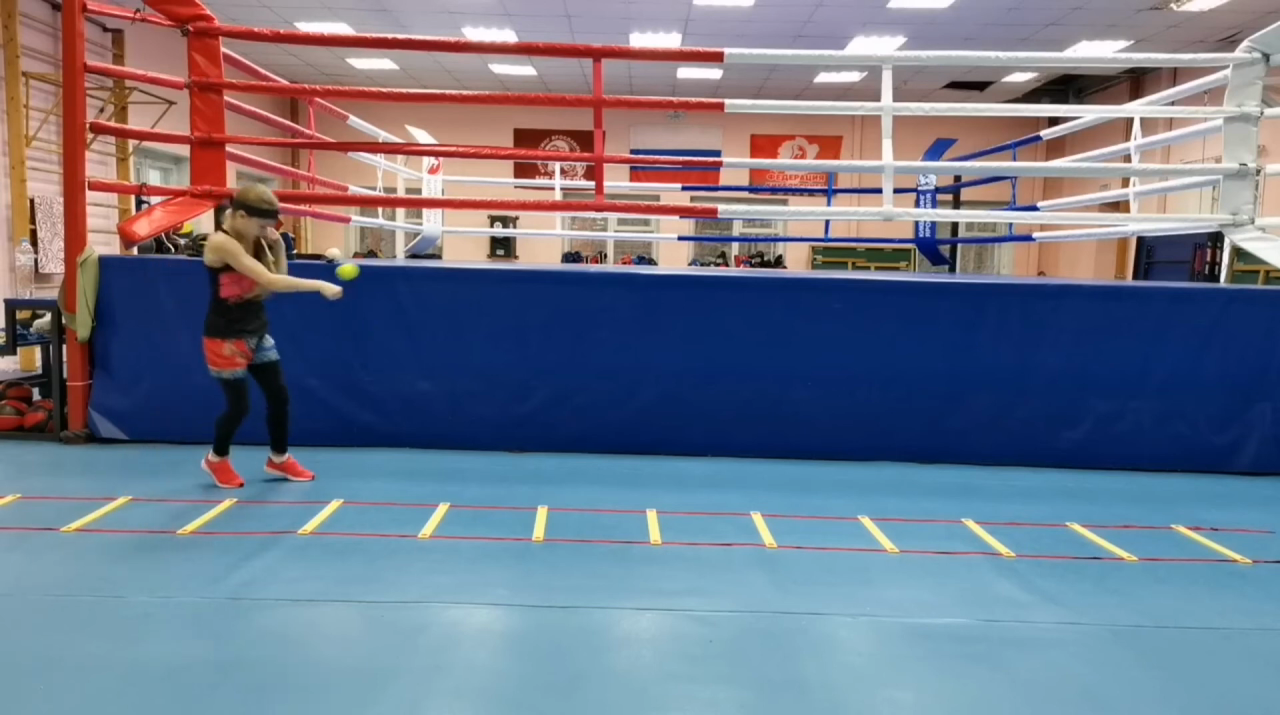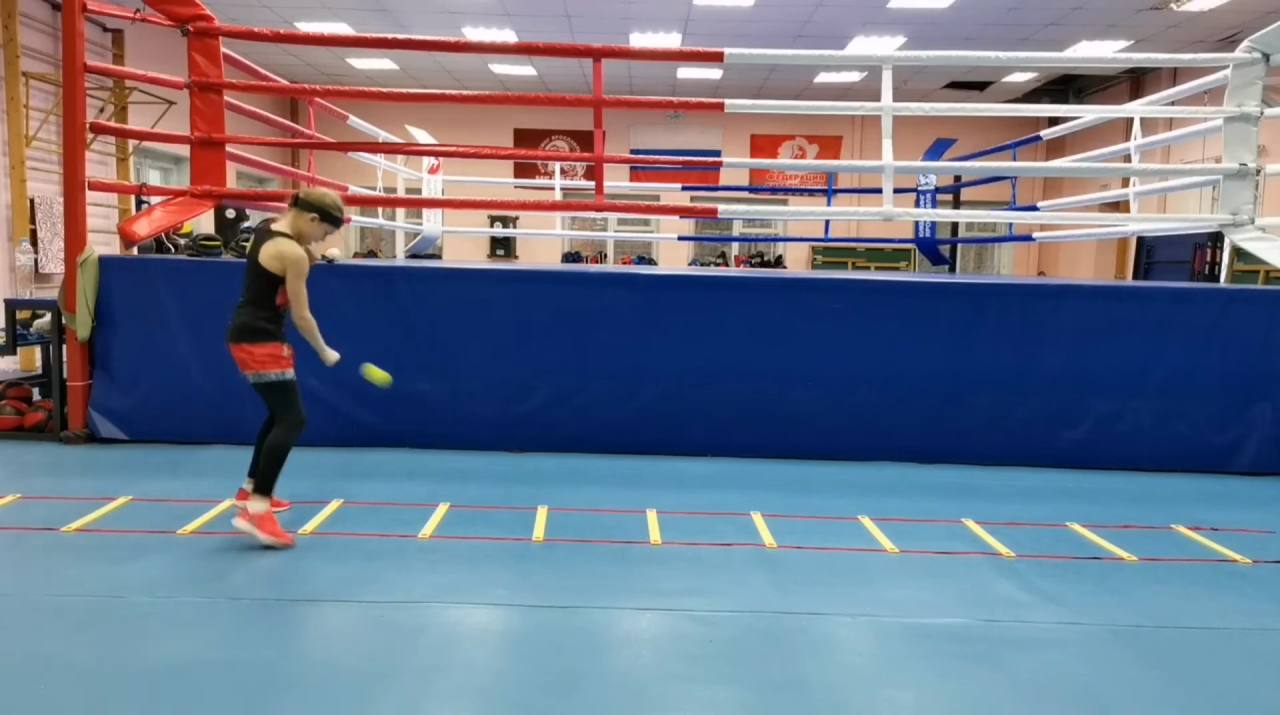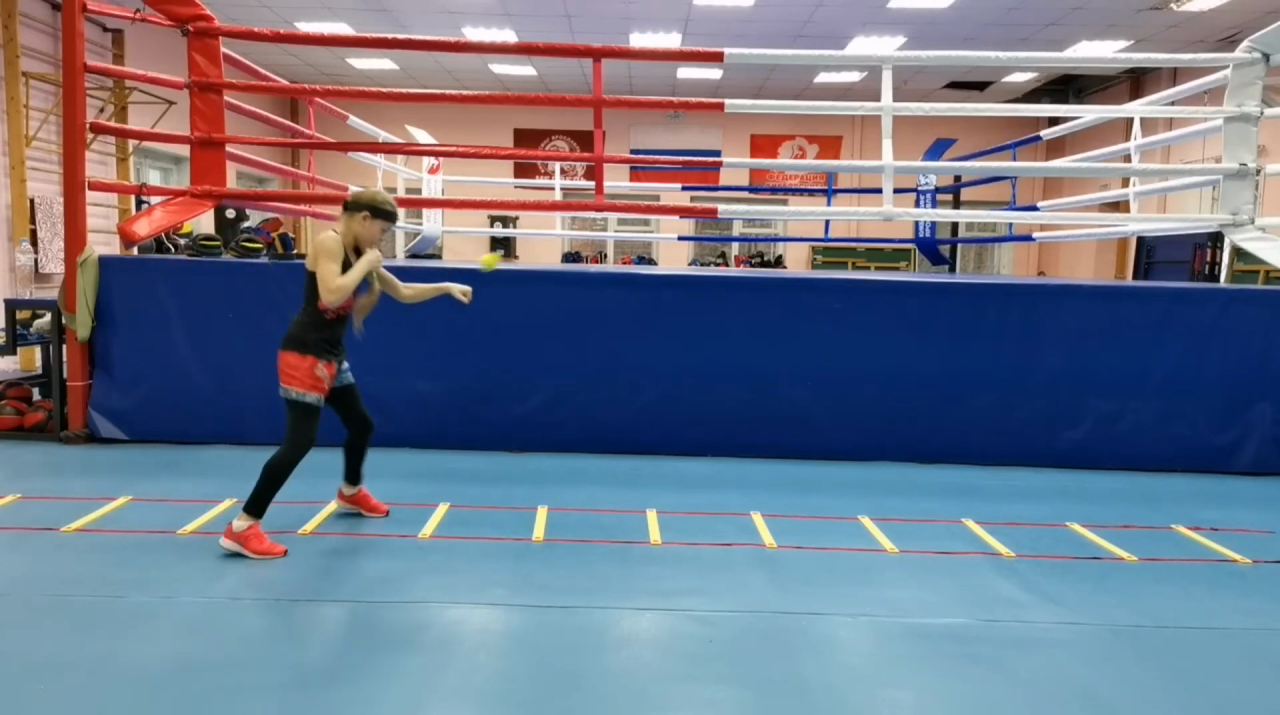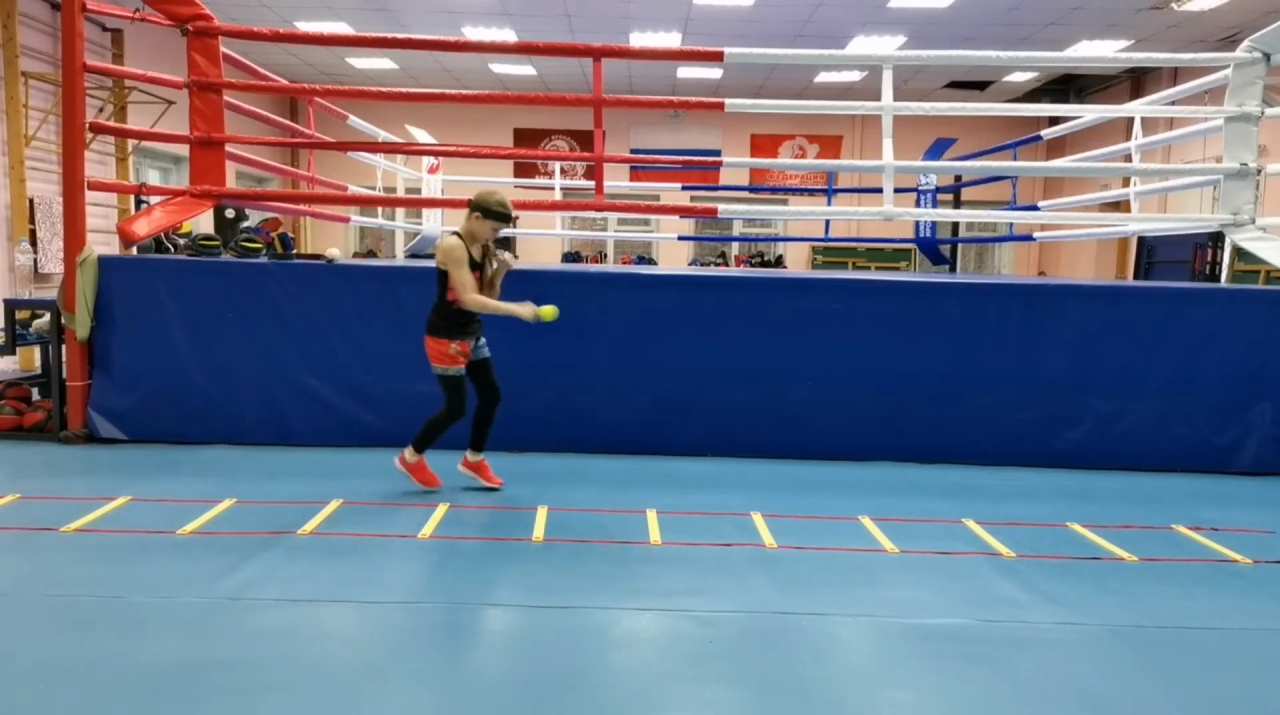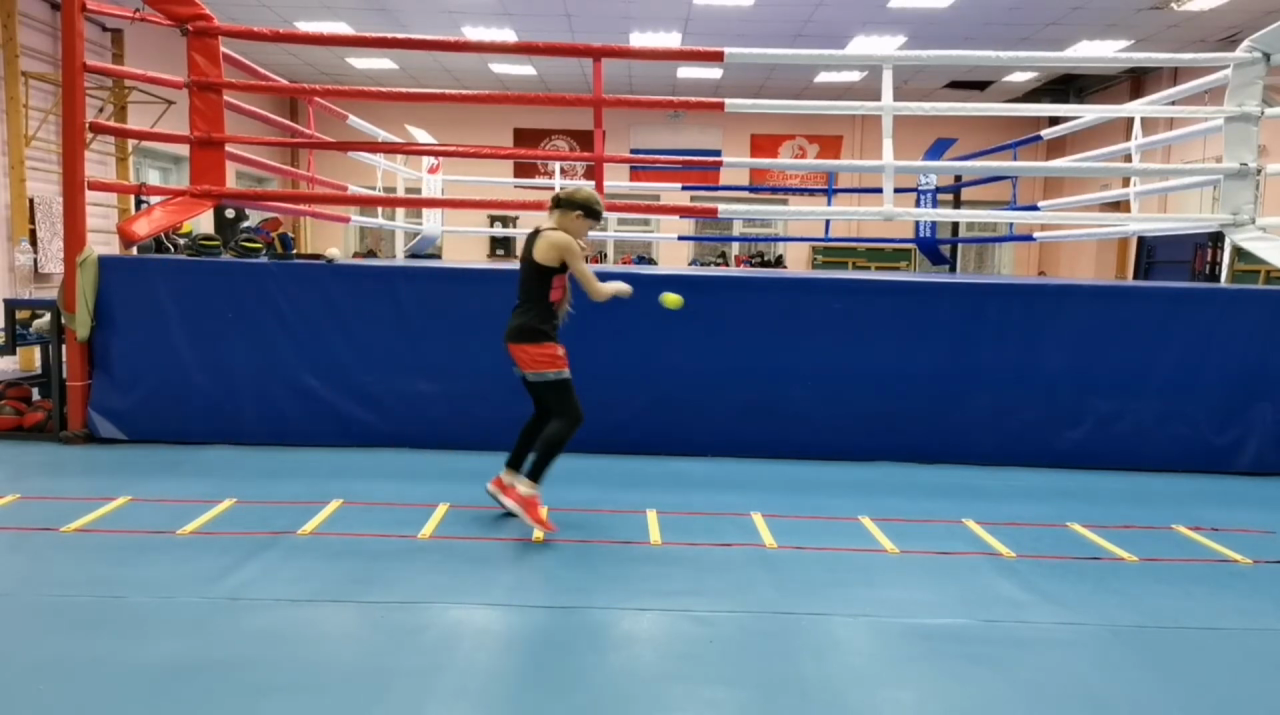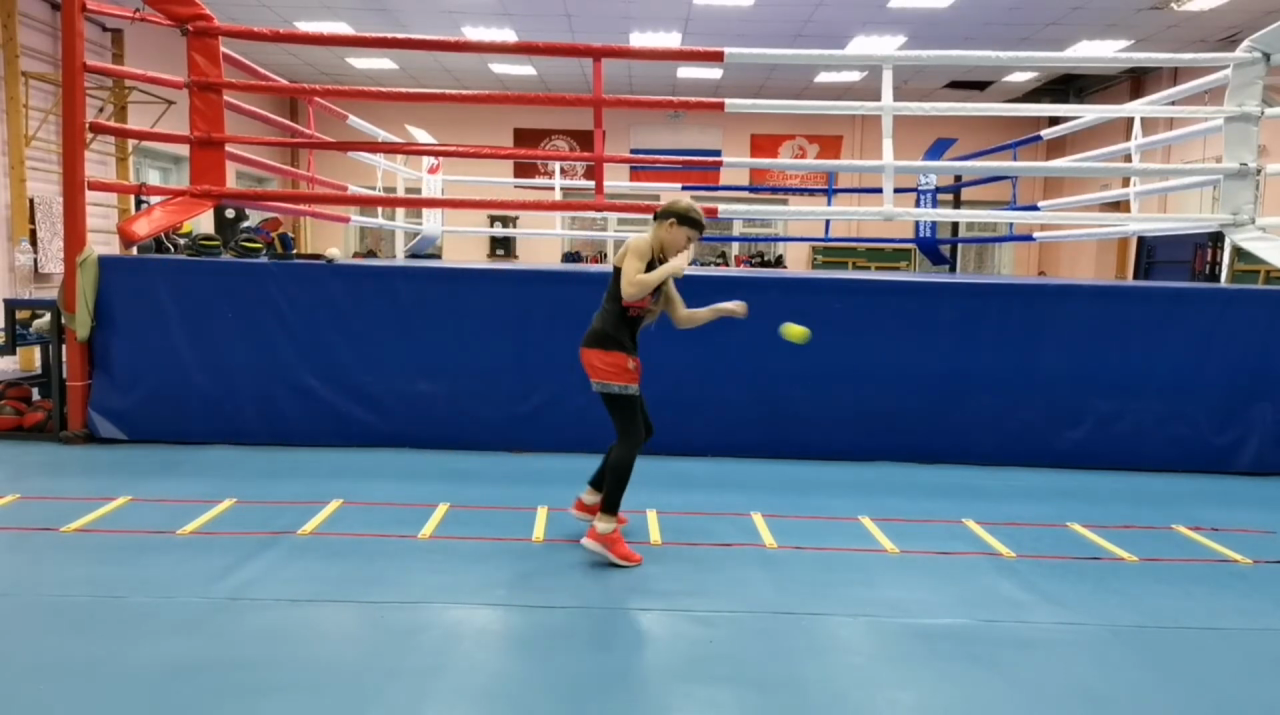
dt=0.7s
person 1, frame 1
left shoulder: (258, 240)
right shoulder: (221, 243)
left elbow: (275, 281)
right elbow: (270, 283)
left wrist: (278, 250)
right wrist: (319, 286)
left hip: (256, 332)
right hip: (224, 336)
left knee: (279, 395)
right knee: (239, 405)
left ankle: (279, 459)
right ankle: (216, 459)
person 1, frame 2
left shoulder: (266, 232)
right shoulder: (293, 252)
right elbow: (300, 314)
right wrist: (323, 350)
left hip: (246, 334)
right hip: (260, 339)
left knee: (280, 413)
right knee: (292, 420)
left ankle: (255, 490)
right ankle: (254, 509)
person 1, frame 3
left shoulder: (360, 253)
right shoulder: (328, 242)
left elbow: (402, 293)
right elbow: (331, 295)
left wrist: (446, 287)
right wrist: (366, 264)
left hip: (331, 355)
right hip: (305, 353)
left knee: (362, 426)
right knee: (299, 441)
left ankle: (351, 491)
right ankle: (243, 527)
person 1, frame 4
left shoulder: (482, 247)
right shoulder: (452, 245)
left elbow: (484, 291)
right elbow: (471, 298)
left wrist: (501, 271)
right wrist: (515, 309)
left hip: (471, 333)
right hip: (445, 336)
left knee: (491, 396)
right knee: (456, 407)
left ankle: (473, 460)
right ankle: (411, 458)
person 1, frame 5
left shoulder: (537, 236)
right shoulder: (561, 241)
right elbow: (598, 293)
right wrist: (619, 286)
left hip: (524, 337)
right hip: (535, 339)
left knee: (548, 411)
right knee: (570, 415)
left ankle: (507, 479)
right ankle: (525, 489)
person 1, frame 6
left shoulder: (662, 270)
right shoulder: (638, 244)
left elbow: (682, 320)
right elbow: (630, 290)
left wrist: (724, 307)
right wrist: (669, 269)
left hip: (618, 352)
right hip: (607, 349)
left knee: (641, 431)
right knee: (629, 436)
left ankle: (591, 499)
right ankle: (603, 530)
